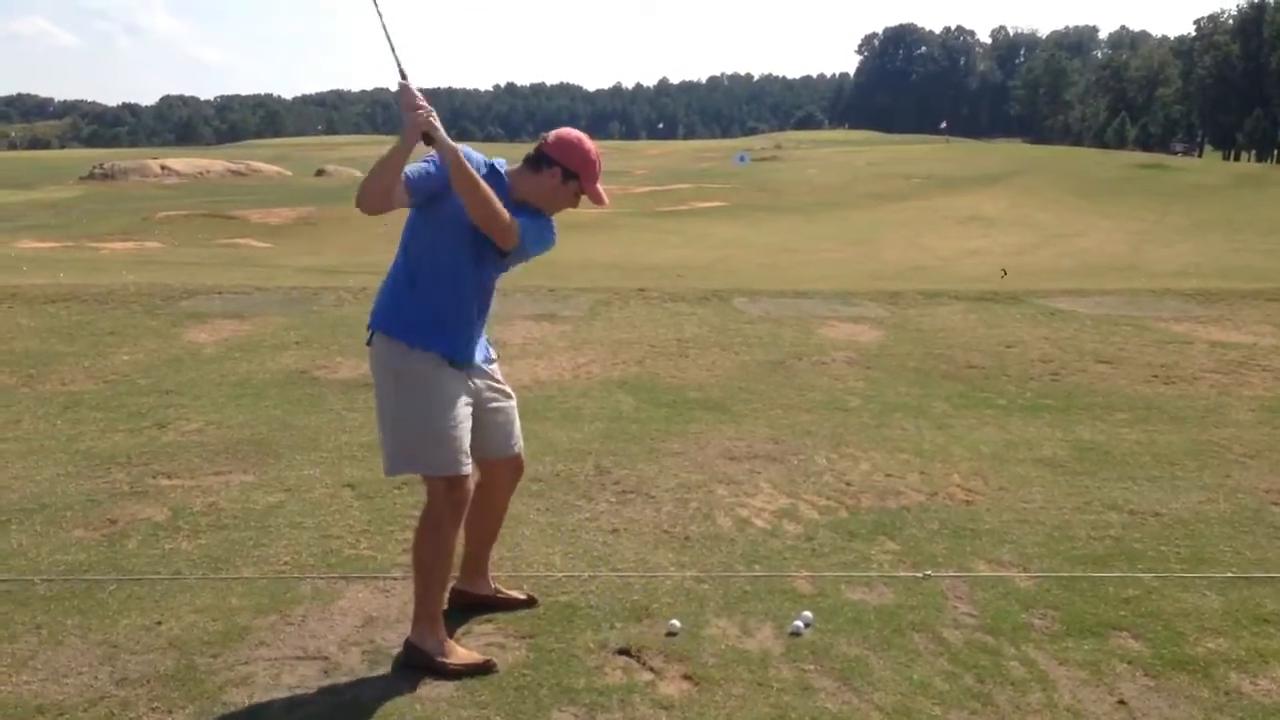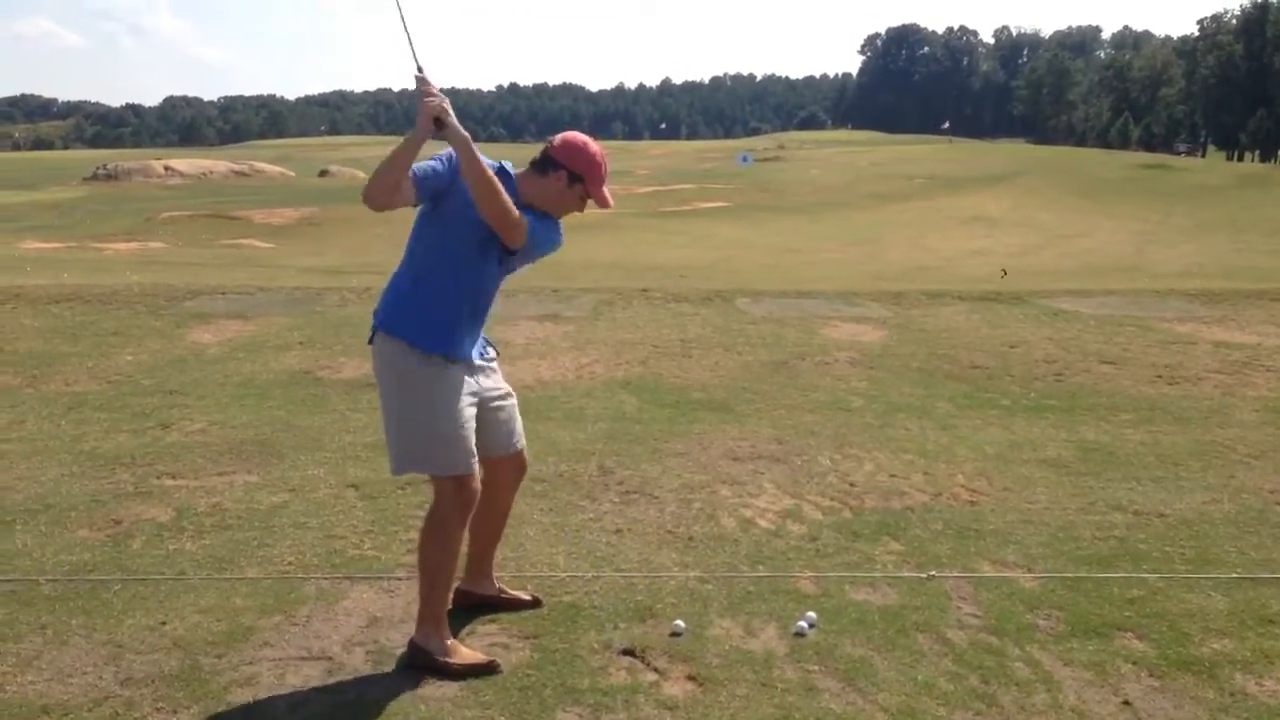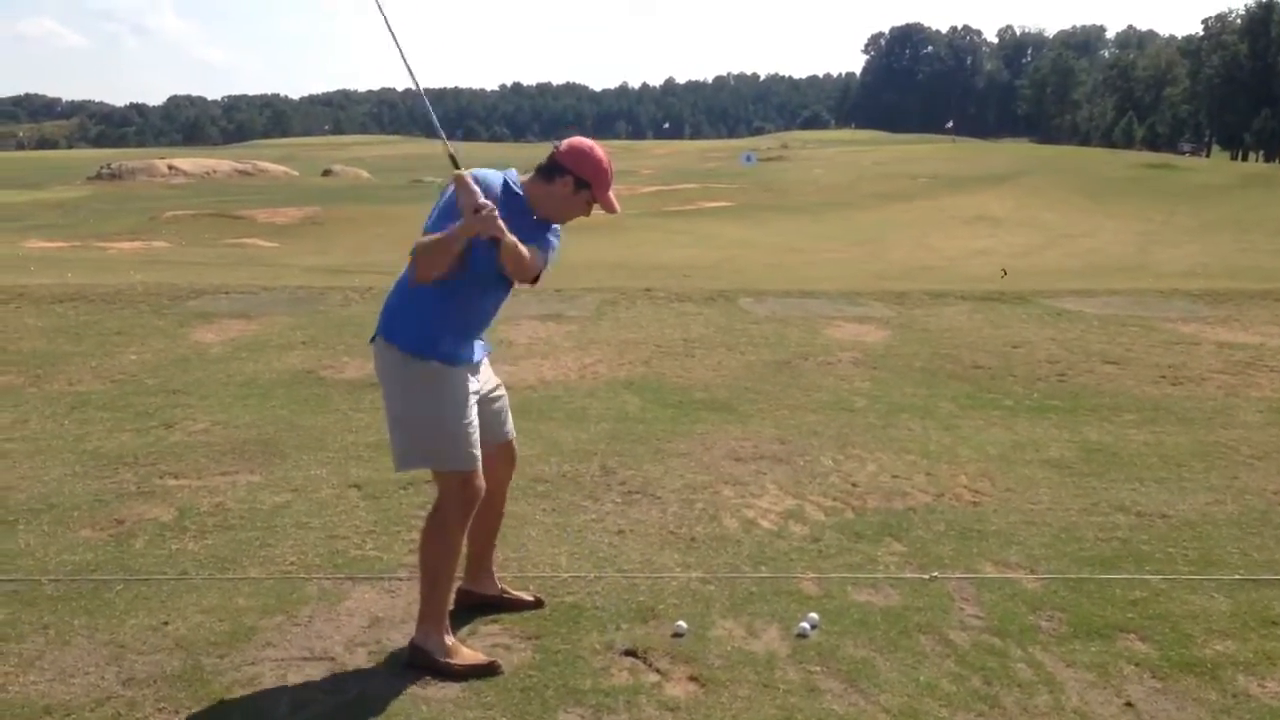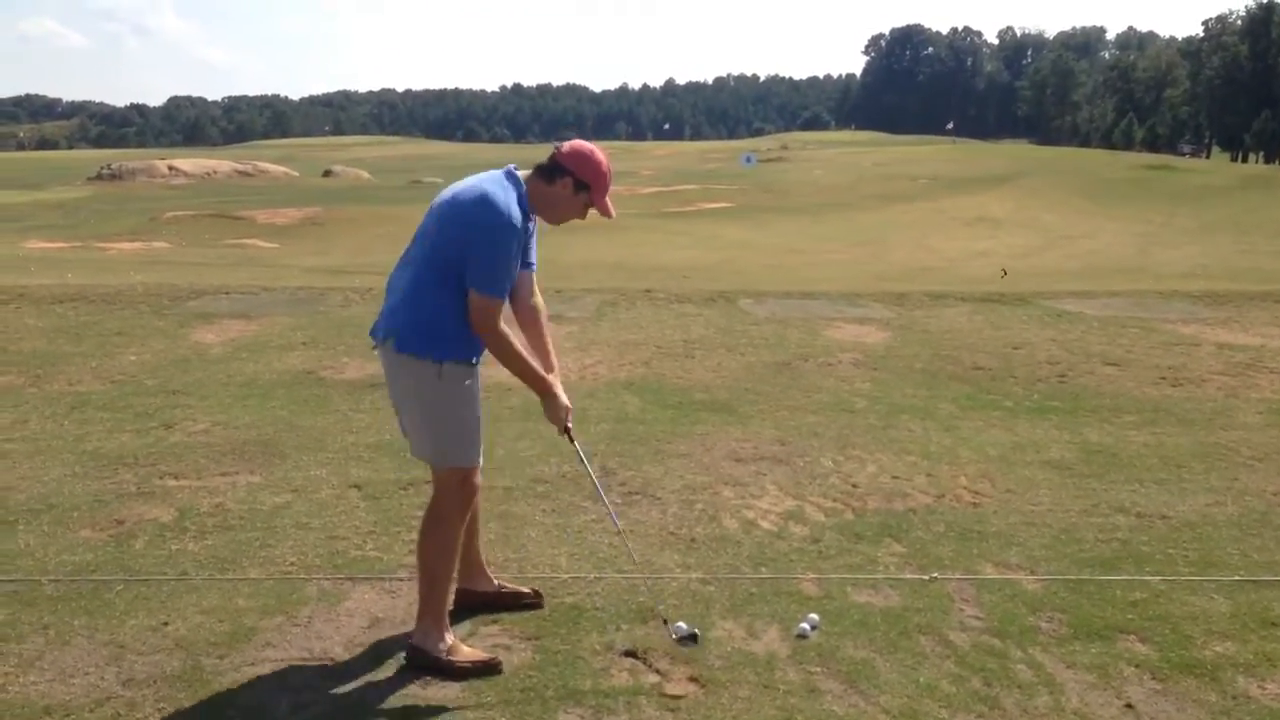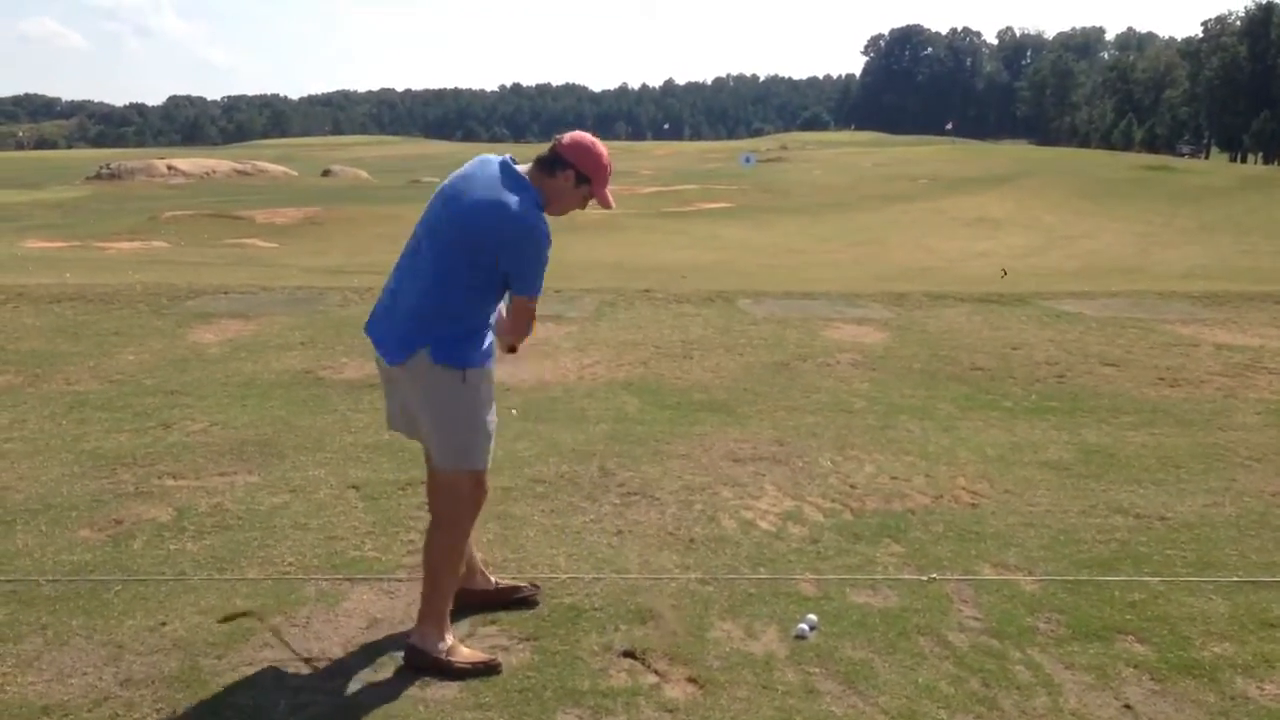
dt=0.1s
person 1, frame 1
left shoulder: (539, 230)
right shoulder: (451, 169)
left elbow: (495, 225)
right elbow: (369, 201)
left wrist: (445, 143)
right wrist: (410, 137)
left hip: (471, 357)
right hip: (410, 350)
left knee: (505, 468)
right knee: (452, 488)
left ankle: (473, 581)
right ankle: (426, 635)
person 1, frame 2
left shoulder: (545, 231)
right shoulder: (458, 171)
left elbow: (505, 222)
right elbow: (376, 197)
left wrist: (461, 138)
right wrist: (421, 133)
left hip: (469, 354)
right hip: (413, 350)
left knee: (508, 465)
right knee: (460, 487)
left ankle: (477, 581)
right ankle: (430, 636)
person 1, frame 3
left shoulder: (543, 232)
right shoulder: (480, 190)
left elbow: (522, 272)
right elbow: (422, 268)
left wrist: (497, 229)
right wrist: (469, 227)
left hip: (461, 354)
right hip: (419, 353)
left knee: (500, 461)
right knee: (463, 485)
left ankle: (478, 582)
right ankle: (430, 637)
person 1, frame 4
left shoulder: (513, 208)
right shoulder: (497, 212)
left elbow: (527, 300)
right elbow: (486, 325)
left wrist: (554, 375)
right wrist: (543, 390)
left hip: (444, 346)
right hip: (423, 350)
left knee: (461, 470)
right knee: (459, 483)
left ankle: (473, 580)
right ankle: (430, 636)
person 1, frame 5
left shoulder: (481, 169)
right shoulder: (530, 233)
right elbow: (520, 326)
right wrist: (504, 342)
left hip: (394, 338)
right hip: (444, 354)
left knee: (447, 466)
right knee: (465, 486)
left ankle: (469, 579)
right ankle: (430, 637)
